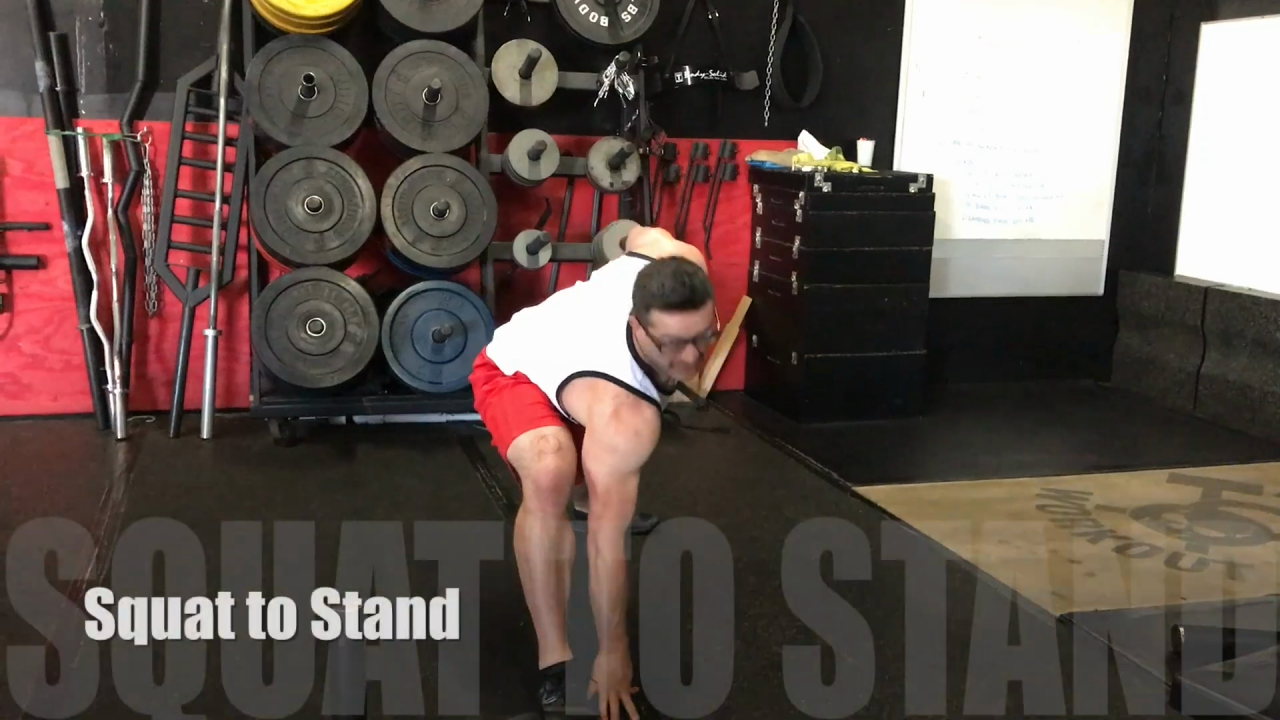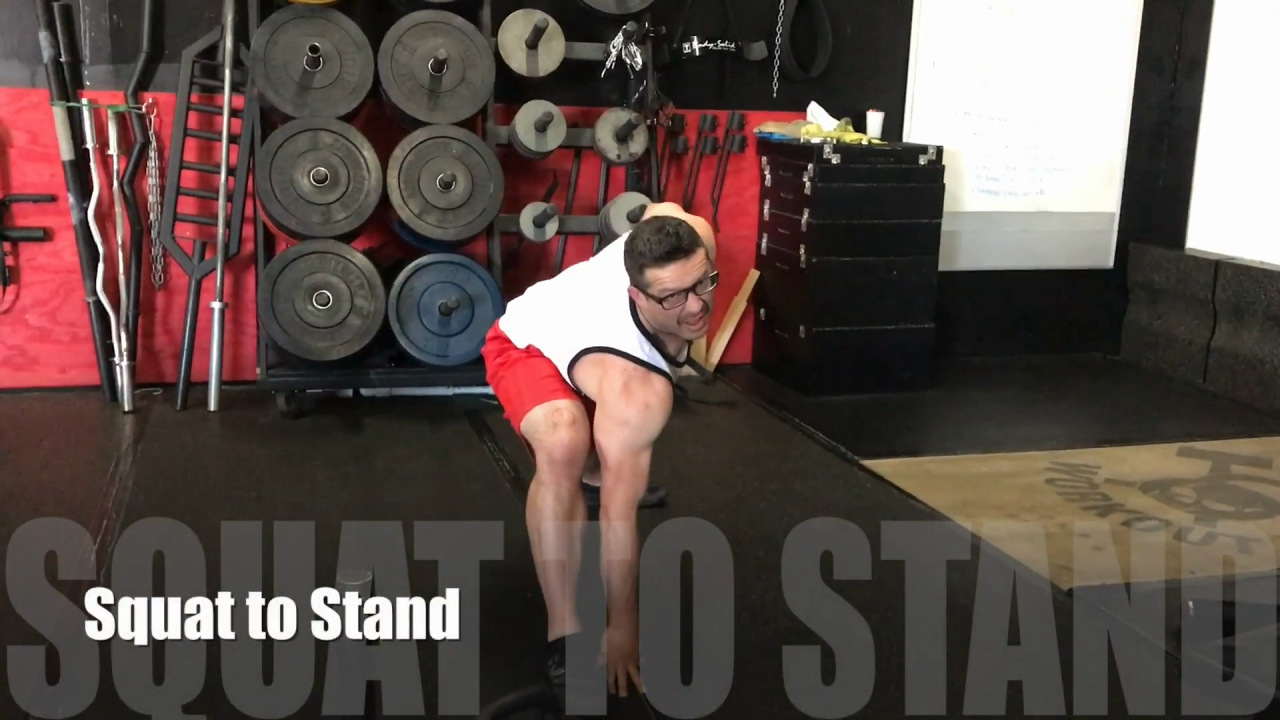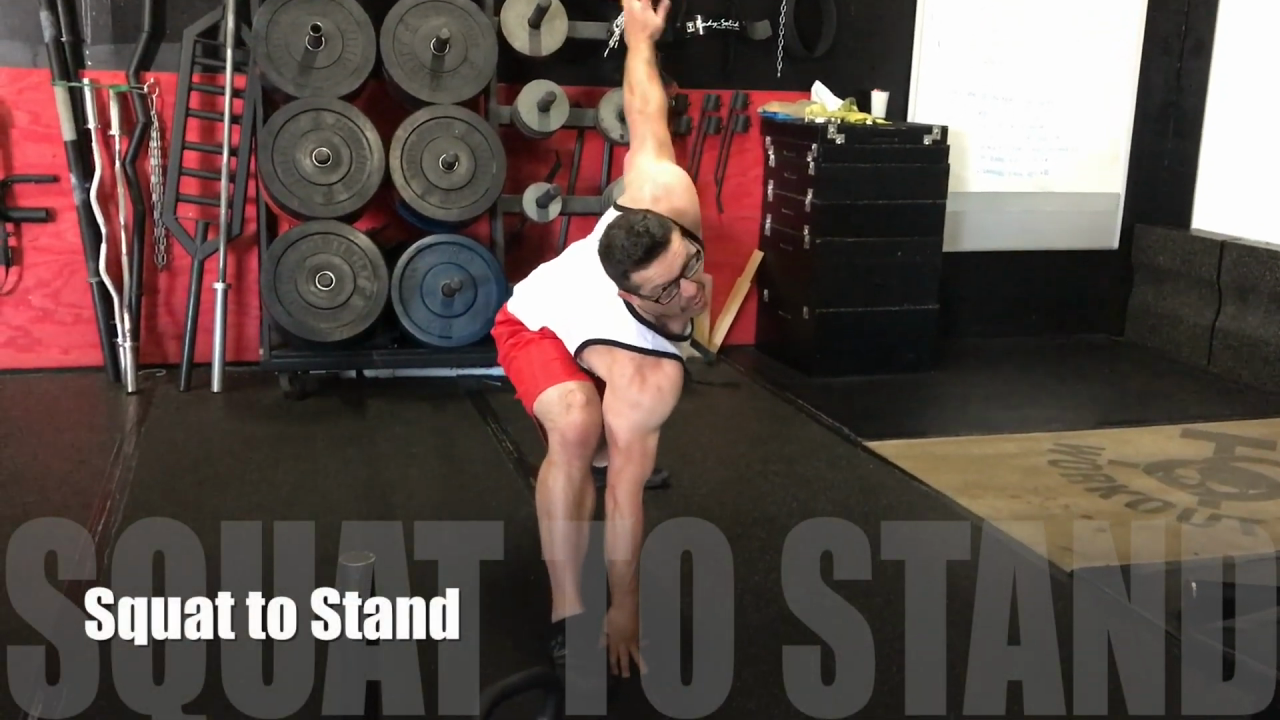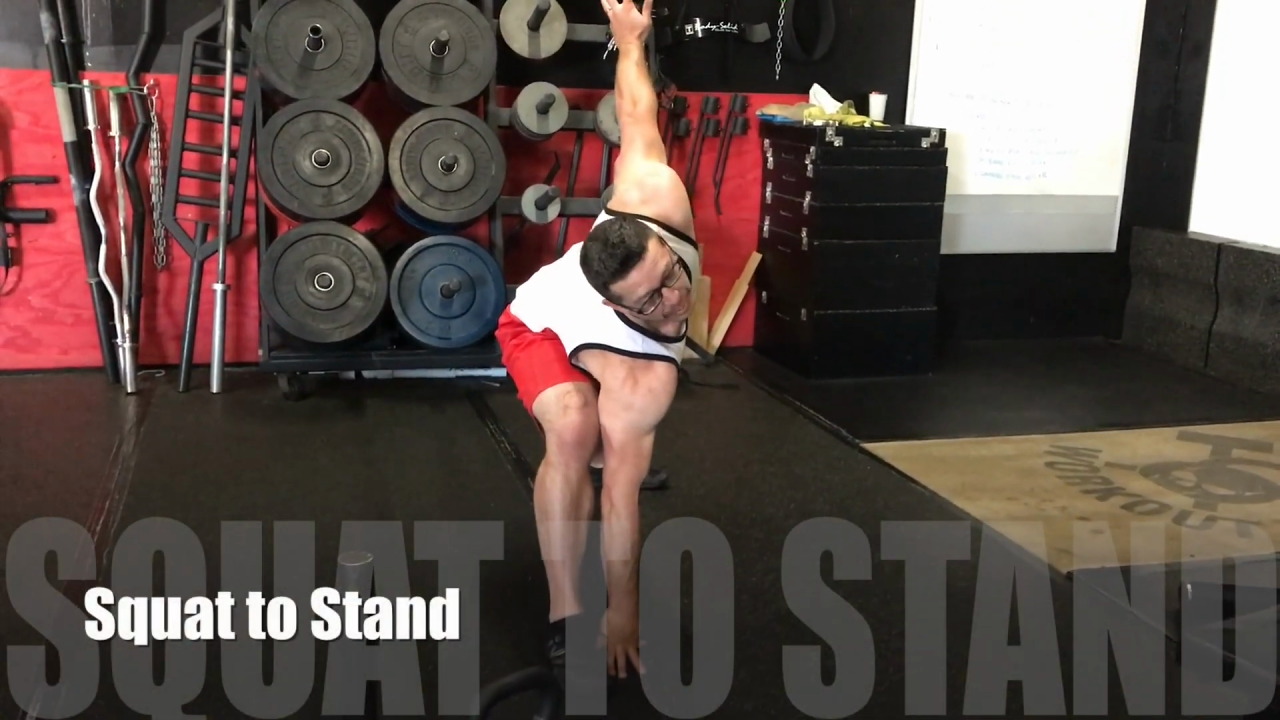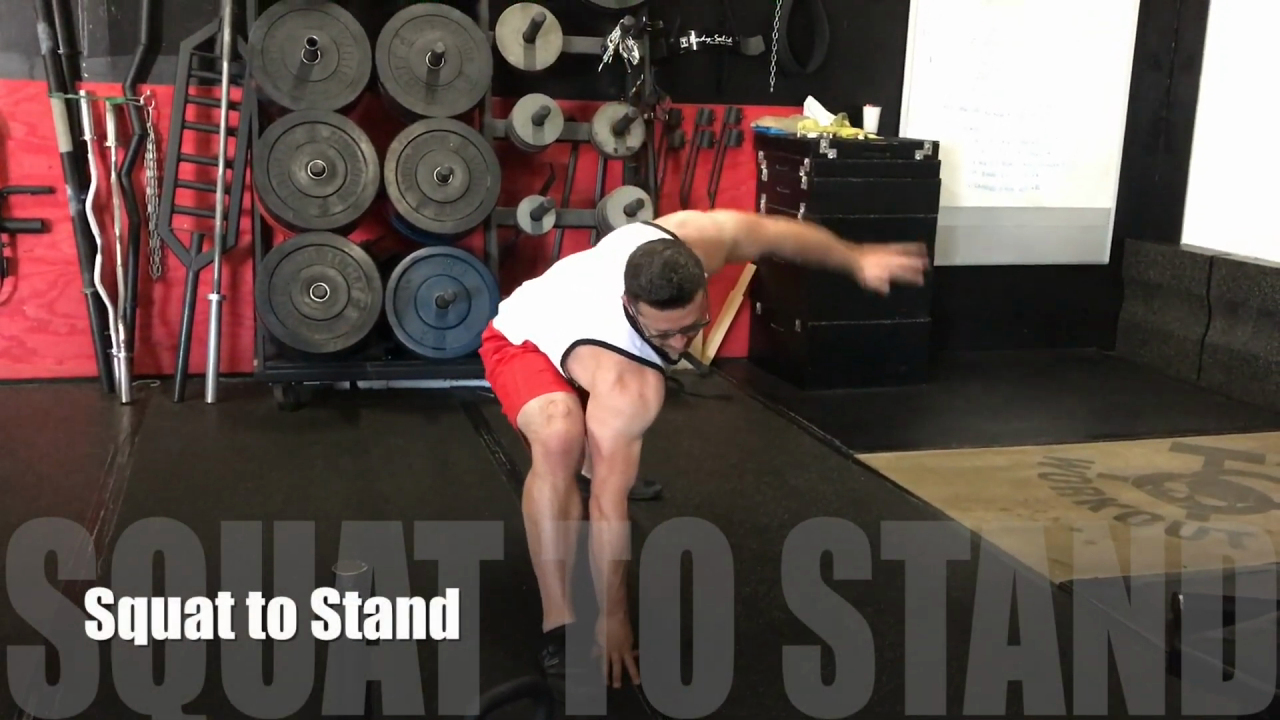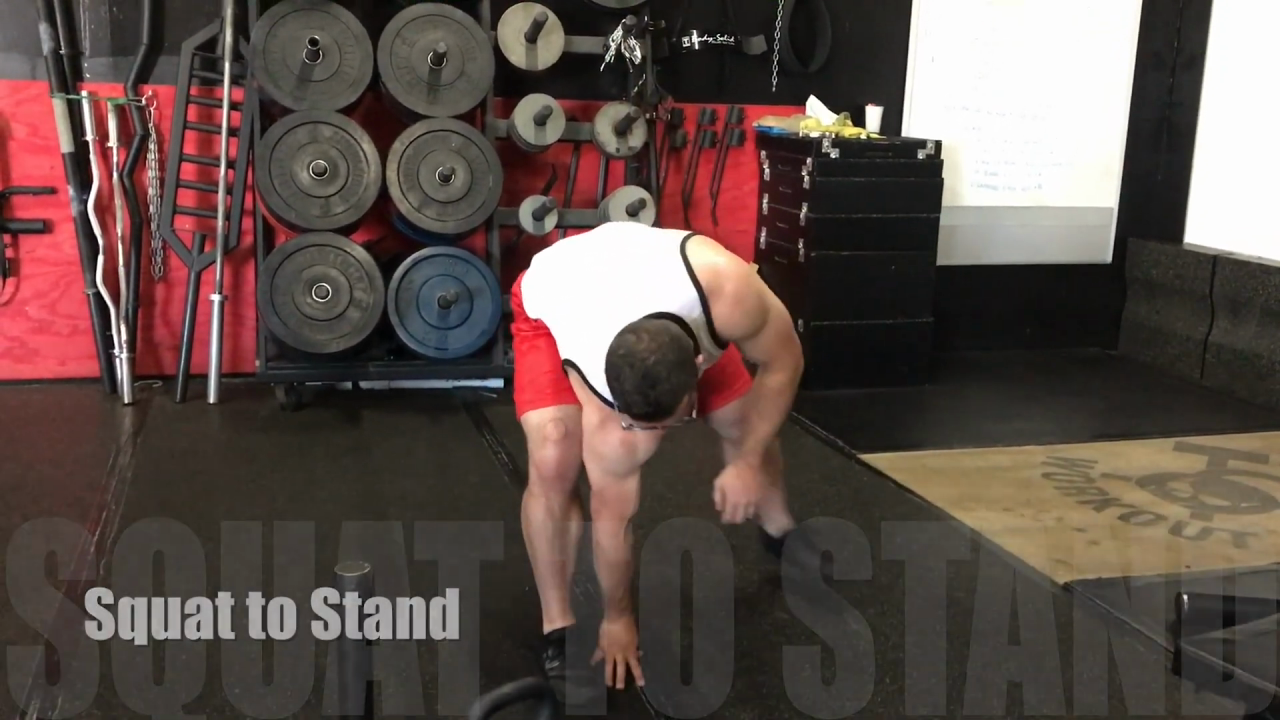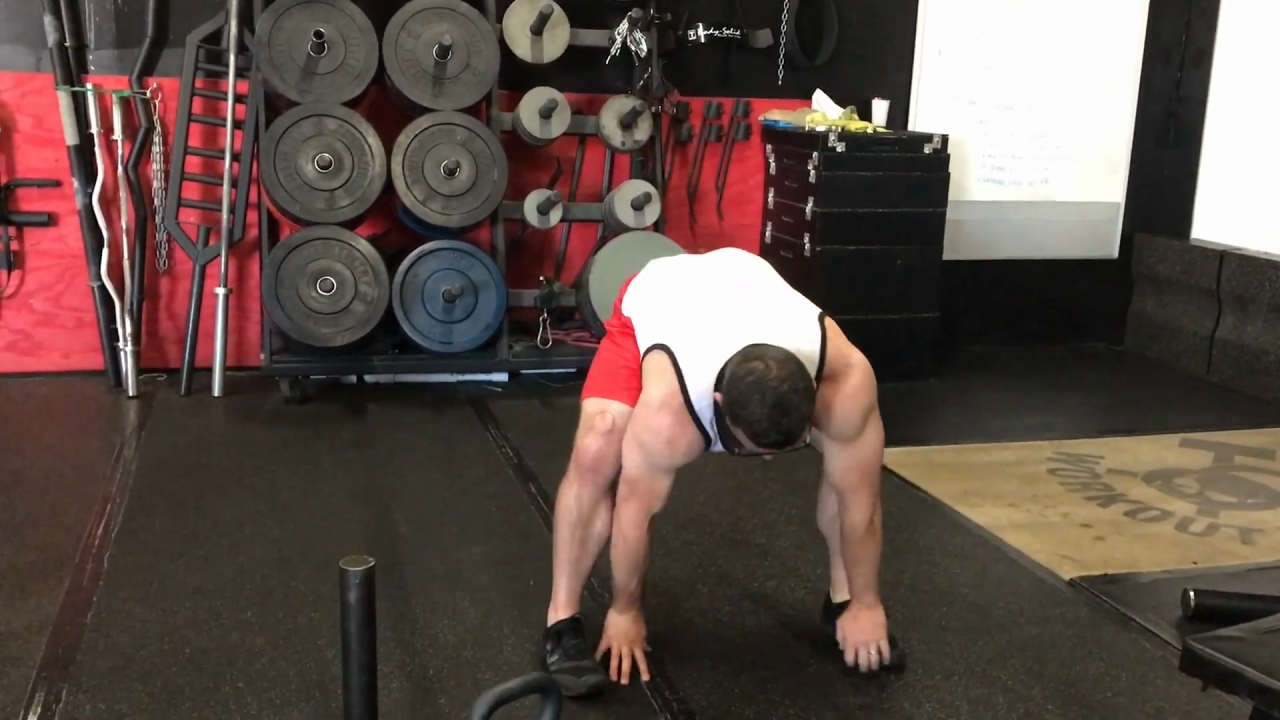
dt=0.7s
person 1, frame 1
left shoulder: (683, 265)
right shoulder: (622, 413)
left elbow: (642, 235)
right elbow: (606, 538)
right wrist: (613, 657)
left hip: (560, 340)
right hip: (514, 371)
right knee: (551, 472)
left ankle: (591, 479)
right ankle: (555, 662)
person 1, frame 2
left shoulder: (689, 238)
right shoulder: (633, 387)
left elbow: (659, 207)
right elbow: (618, 512)
right wrist: (622, 631)
left hip: (572, 316)
right hip: (526, 343)
right knee: (565, 445)
left ankle: (597, 461)
right ankle: (564, 634)
person 1, frame 3
left shoulder: (666, 200)
right shoulder: (648, 374)
left elbow: (644, 118)
right elbow: (624, 495)
right wrist: (624, 613)
left hip: (573, 296)
right hip: (534, 325)
left knee: (625, 437)
right knee: (577, 430)
left ankle: (607, 440)
right ankle: (568, 614)
person 1, frame 4
left shoulder: (654, 203)
right shoulder: (642, 373)
left elbow: (637, 119)
right elbow: (619, 493)
right wrist: (624, 615)
left hip: (566, 292)
right hip: (540, 326)
left knee: (623, 439)
right knee: (575, 431)
left ankle: (606, 440)
right ankle: (566, 614)
person 1, frame 5
left shoulder: (685, 242)
right shoulder: (626, 379)
left elbow: (760, 231)
right elbow: (606, 504)
left wrist: (857, 259)
right wrist: (614, 619)
left hip: (570, 308)
right hip: (521, 338)
right knee: (559, 433)
right ankle: (558, 624)
person 1, frame 6
left shoulder: (722, 289)
right shoulder: (603, 395)
left elbow: (784, 362)
right elbow: (613, 516)
left wrist: (747, 462)
right wrist: (617, 619)
right hip: (550, 300)
left knee: (744, 425)
right knee: (552, 460)
left ankle: (778, 534)
right ankle: (558, 628)
person 1, frame 7
left shoulder: (844, 380)
right shoulder: (669, 406)
left elbow: (859, 497)
right elbow: (635, 510)
left wrist: (865, 604)
right wrist: (625, 613)
left knee: (855, 451)
right knee: (596, 455)
left ankle: (844, 601)
right ankle: (562, 620)
